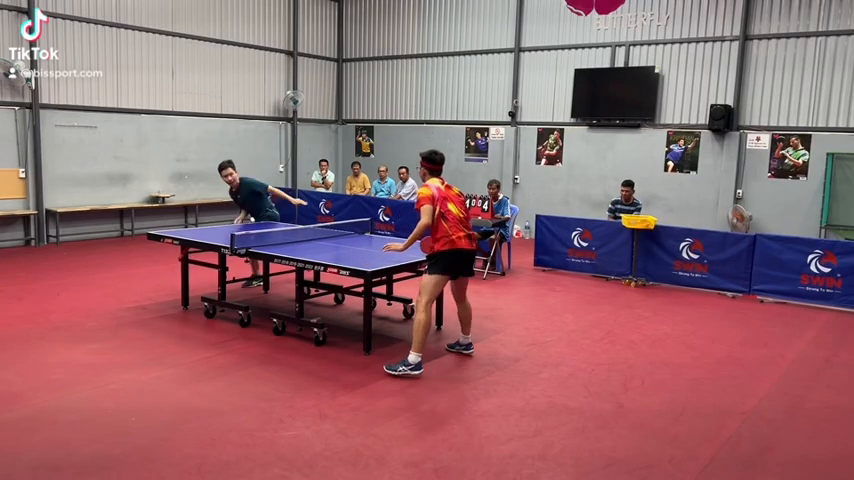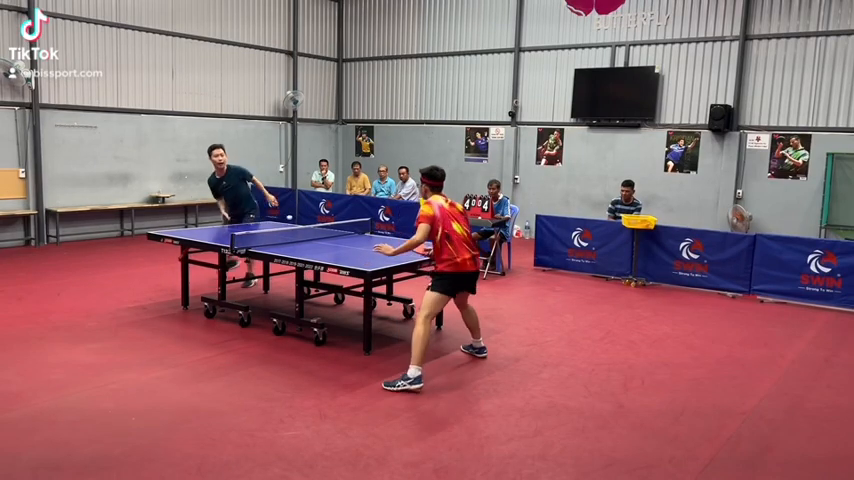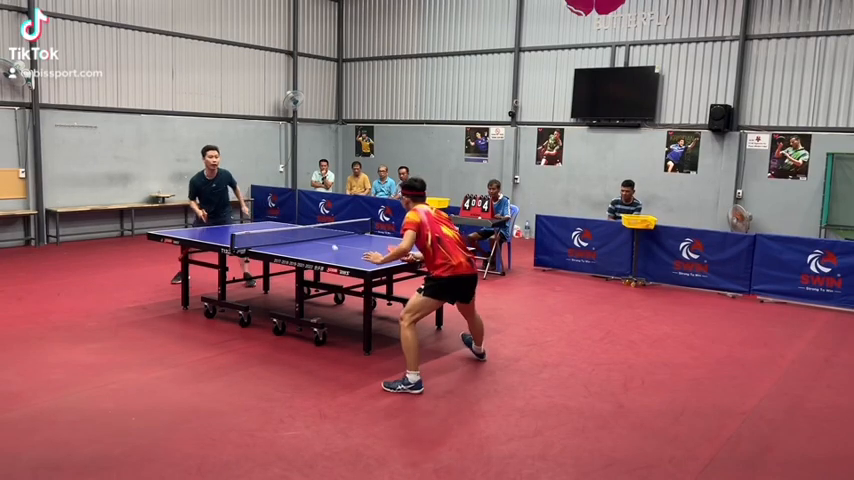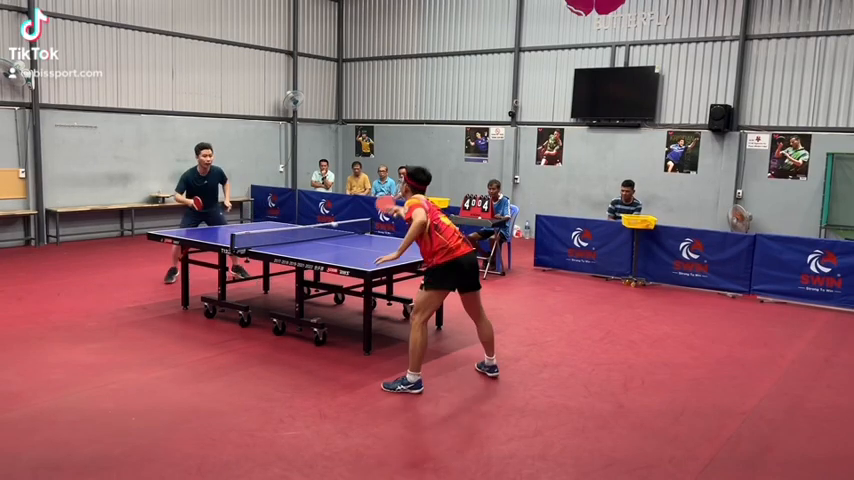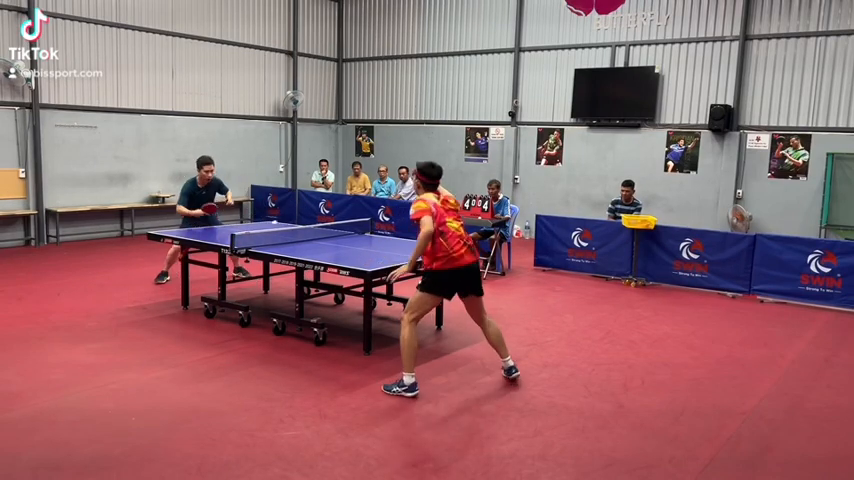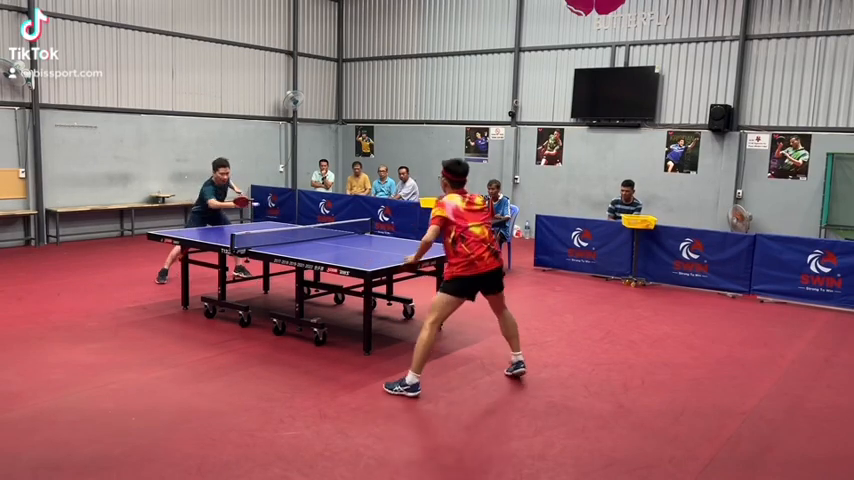
dt=0.2s
person 1, frame 1
left shoulder: (427, 190)
right shoulder: (454, 190)
left elbow: (426, 222)
left wrist: (404, 246)
left hip: (447, 251)
right hip: (467, 248)
left knee: (423, 303)
right knee: (459, 296)
left ankle: (413, 360)
right ankle: (465, 342)
person 1, frame 2
left shoulder: (429, 207)
right shoulder: (455, 206)
left elbow: (419, 239)
left wrist: (393, 251)
right wrist: (435, 251)
left hip: (451, 271)
right hip: (471, 267)
left knee: (422, 317)
right knee: (463, 304)
left ankle: (413, 375)
right ankle: (478, 345)
person 1, frame 3
left shoulder: (414, 215)
right shoulder: (439, 215)
left elbow: (404, 246)
left wrist: (383, 259)
right wrist: (418, 257)
left hip: (446, 275)
right hip: (468, 271)
left knee: (407, 319)
right knee: (469, 313)
left ankle: (413, 379)
right ankle: (479, 349)
person 1, frame 4
left shoulder: (413, 202)
right shoulder: (428, 203)
left elbow: (420, 221)
left wrist: (398, 253)
right wrist: (401, 211)
left hip: (444, 263)
right hip: (467, 257)
left knee: (419, 319)
right knee: (478, 315)
left ankle: (413, 379)
right ankle: (490, 363)
person 1, frame 5
left shoulder: (421, 202)
right shoulder: (447, 198)
left elbow: (427, 230)
left wrist: (409, 266)
right wrist: (435, 185)
left hip: (443, 269)
right hip: (469, 264)
left knee: (408, 319)
right knee: (482, 319)
left ankle: (408, 382)
right ankle: (509, 365)
person 1, frame 6
left shoulder: (445, 204)
right shoulder: (480, 201)
left elbow: (428, 239)
left wrist: (415, 258)
left hip: (464, 271)
right hip: (492, 266)
left knee: (431, 321)
right knee: (501, 310)
left ankle: (412, 381)
right ankle: (517, 361)
person 2, frame 1
left shoulder: (249, 183)
right shoulder: (232, 192)
left elbow: (272, 190)
left wrist: (292, 200)
right wrist: (242, 217)
left hip: (269, 217)
right hip: (261, 219)
left ankle: (256, 277)
person 2, frame 2
left shoulder: (239, 171)
right shoulder: (212, 181)
left elbow: (254, 180)
right elbow: (220, 199)
left wrist: (268, 195)
right wrist: (223, 211)
left hip: (250, 211)
right hip: (234, 214)
left ankle: (250, 276)
right ankle: (231, 260)
person 2, frame 3
left shoulder: (225, 175)
right shoulder: (196, 180)
left elbow: (235, 187)
right elbow: (191, 201)
left wrist: (243, 205)
right wrist: (198, 210)
left hip: (224, 216)
right hip: (205, 217)
left ankle: (247, 275)
person 2, frame 4
left shoulder: (217, 171)
right shoulder: (188, 176)
left elbow: (226, 183)
right elbow: (177, 196)
left wrist: (227, 199)
right wrist: (188, 201)
left hip: (213, 210)
right hip: (193, 212)
left ankle: (236, 267)
right ankle: (173, 269)
person 2, frame 5
left shoulder: (216, 182)
right shoulder: (188, 186)
left elbow: (226, 192)
right elbow: (178, 209)
left wrist: (229, 198)
right wrist: (194, 212)
left hip: (209, 217)
right hip: (191, 219)
right knee: (178, 246)
left ankle: (237, 268)
right ankle: (165, 272)
person 2, frame 6
left shoulder: (225, 180)
right shoulder: (208, 188)
right elbow: (212, 204)
left wrist: (235, 189)
right wrist: (229, 204)
left hip: (216, 214)
right hip: (199, 215)
left ankle: (238, 267)
right ankle: (164, 271)
